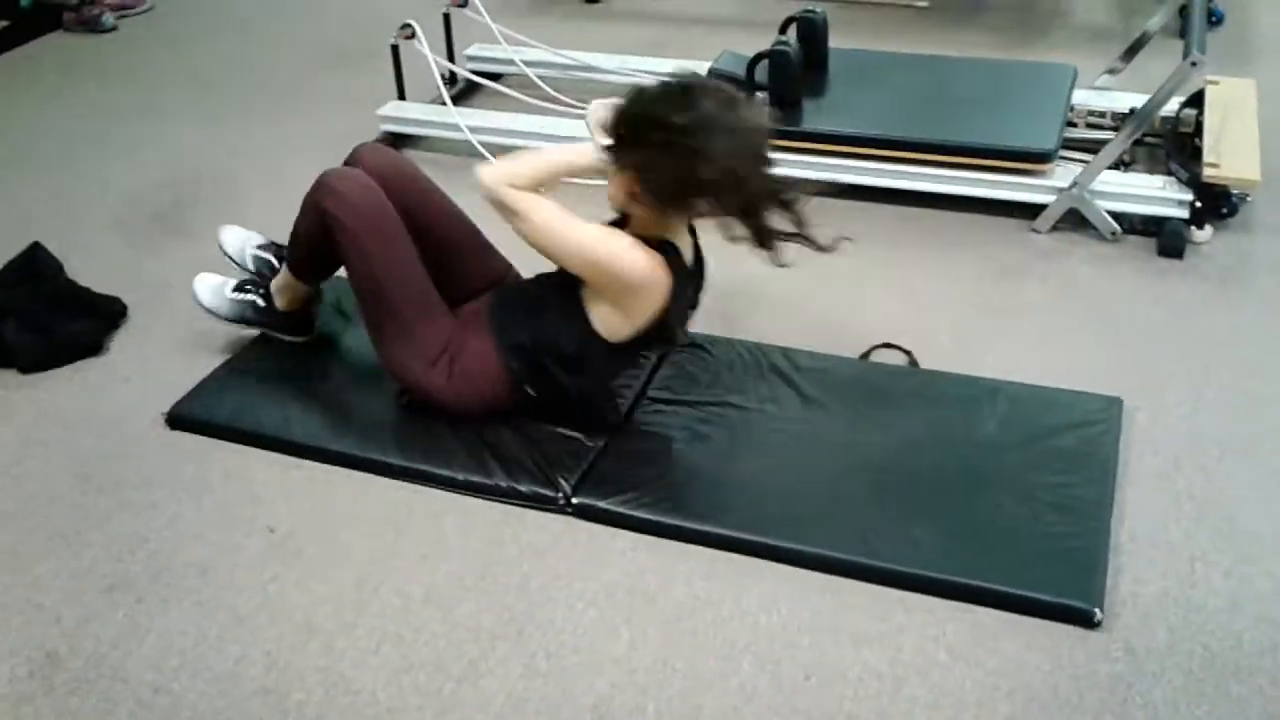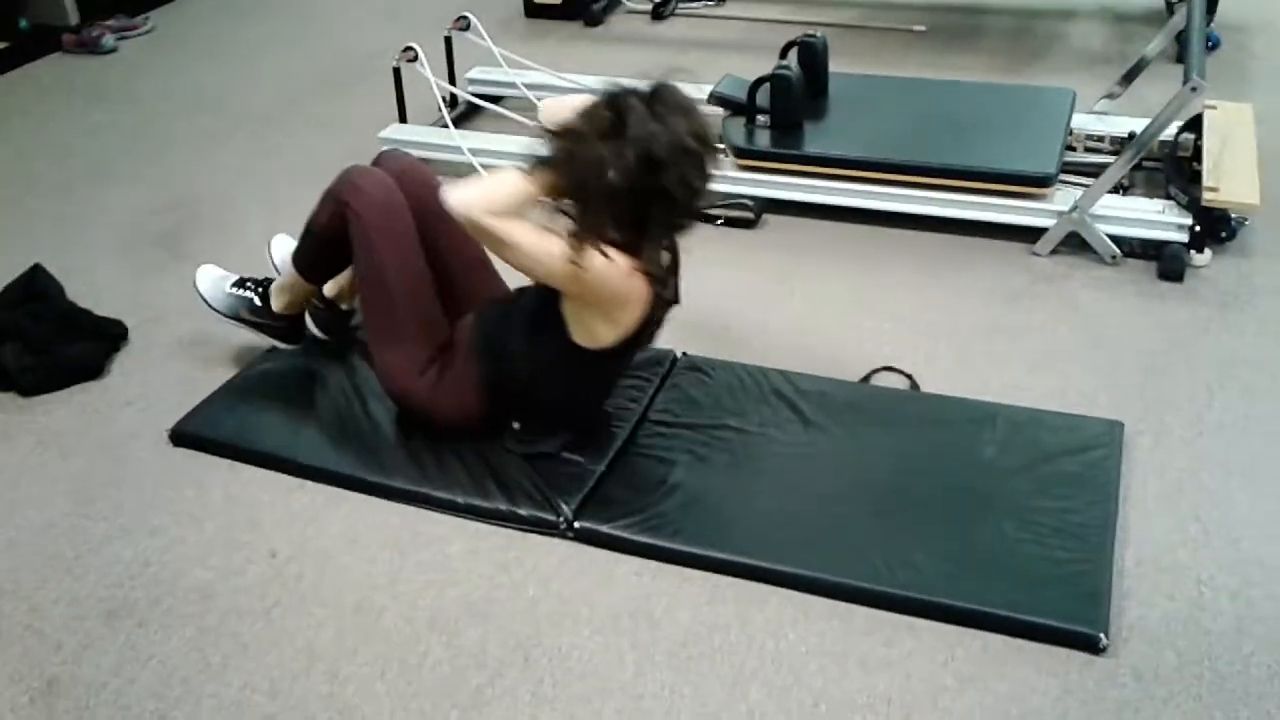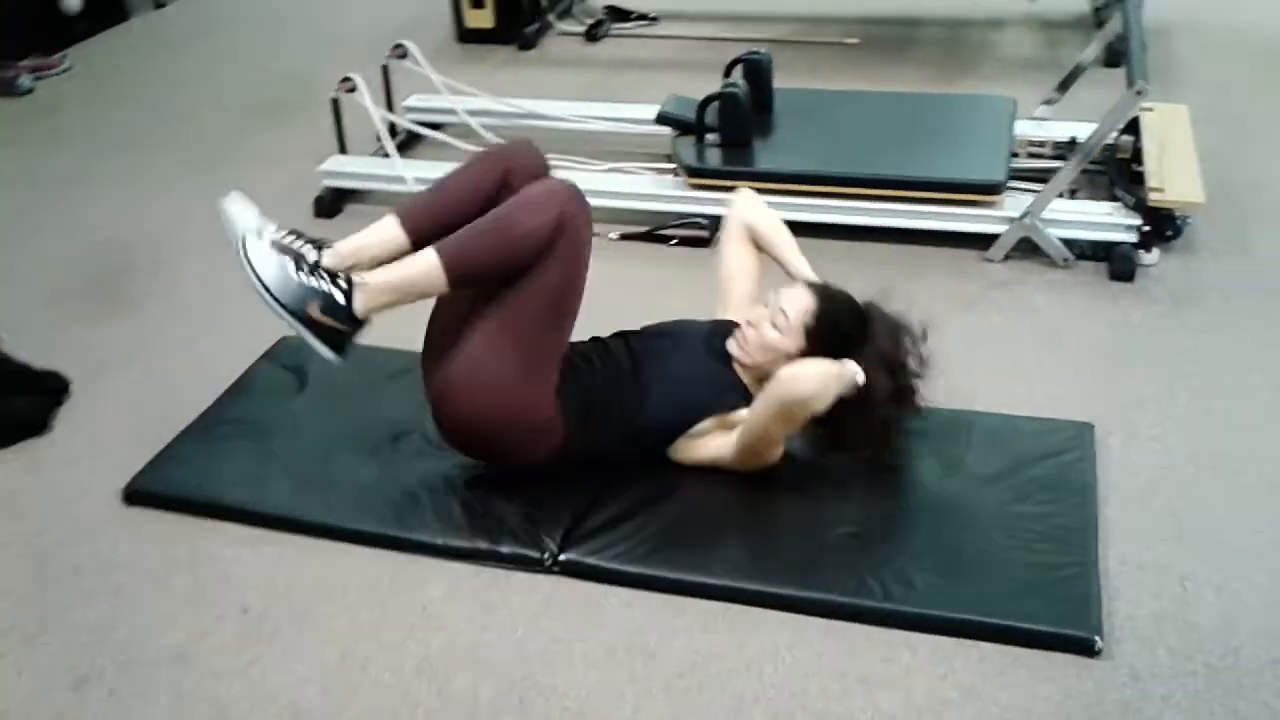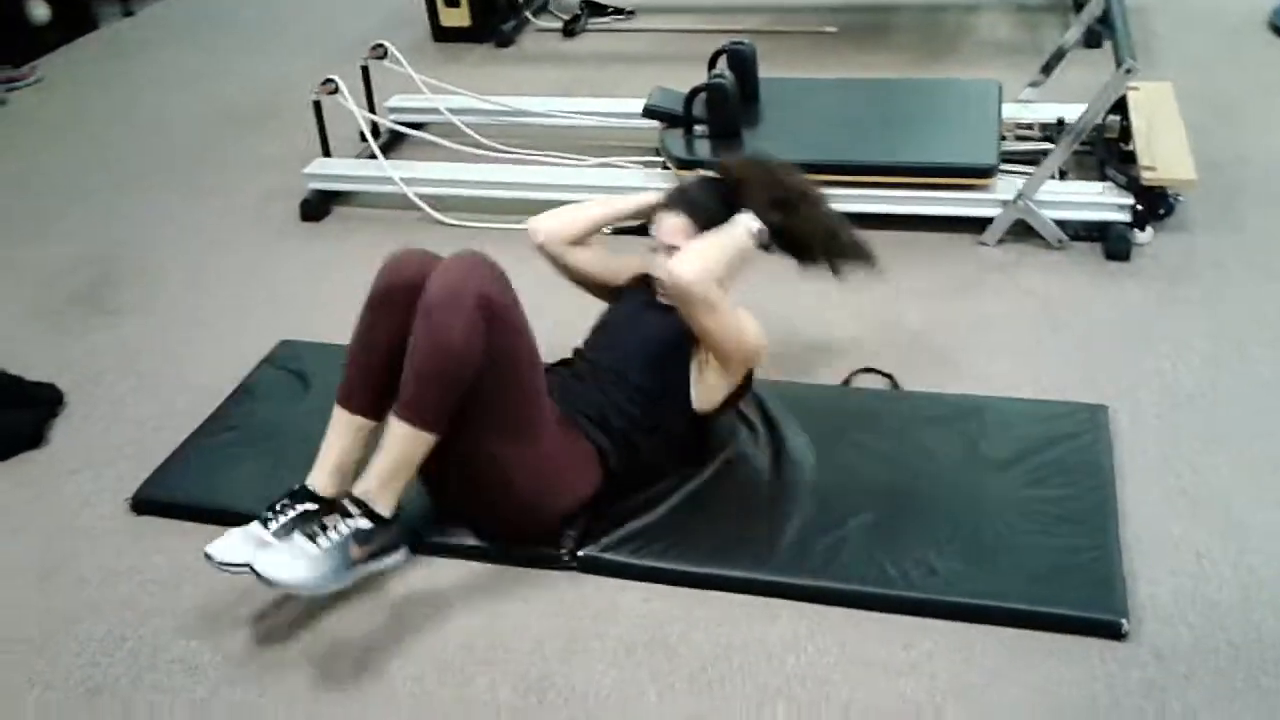
dt=0.5s
person 1, frame 1
left shoulder: (640, 270)
right shoulder: (670, 229)
left elbow: (497, 183)
right elbow: (602, 116)
left wrist: (601, 155)
left hip: (457, 369)
right hip: (501, 309)
left knee: (342, 188)
right knee: (373, 162)
left ankle: (280, 305)
right ankle: (293, 260)
person 1, frame 2
left shoulder: (618, 278)
right shoulder: (649, 234)
left elbow: (467, 203)
right elbow: (563, 121)
left wrist: (554, 172)
right wrist: (629, 118)
left hip: (446, 381)
right hip: (484, 331)
left knee: (363, 189)
right knee: (395, 168)
left ankle: (279, 309)
right ankle: (330, 303)
person 1, frame 3
left shoulder: (754, 437)
right shoulder: (745, 331)
left elbow: (797, 386)
right elbow: (744, 207)
left wrist: (844, 373)
right wrist: (812, 283)
left hip: (498, 412)
right hip: (480, 366)
left knee: (560, 207)
right knee: (519, 162)
left ankle: (341, 305)
right ankle: (325, 267)
person 1, frame 4
left shoulder: (736, 340)
right shoulder: (645, 283)
left elbow: (690, 283)
right elbow: (548, 232)
left wrist: (750, 225)
right wrist: (657, 200)
left hip: (556, 470)
right hip: (476, 453)
left knee: (471, 277)
right knee: (410, 271)
left ankle: (369, 519)
right ankle: (318, 501)
